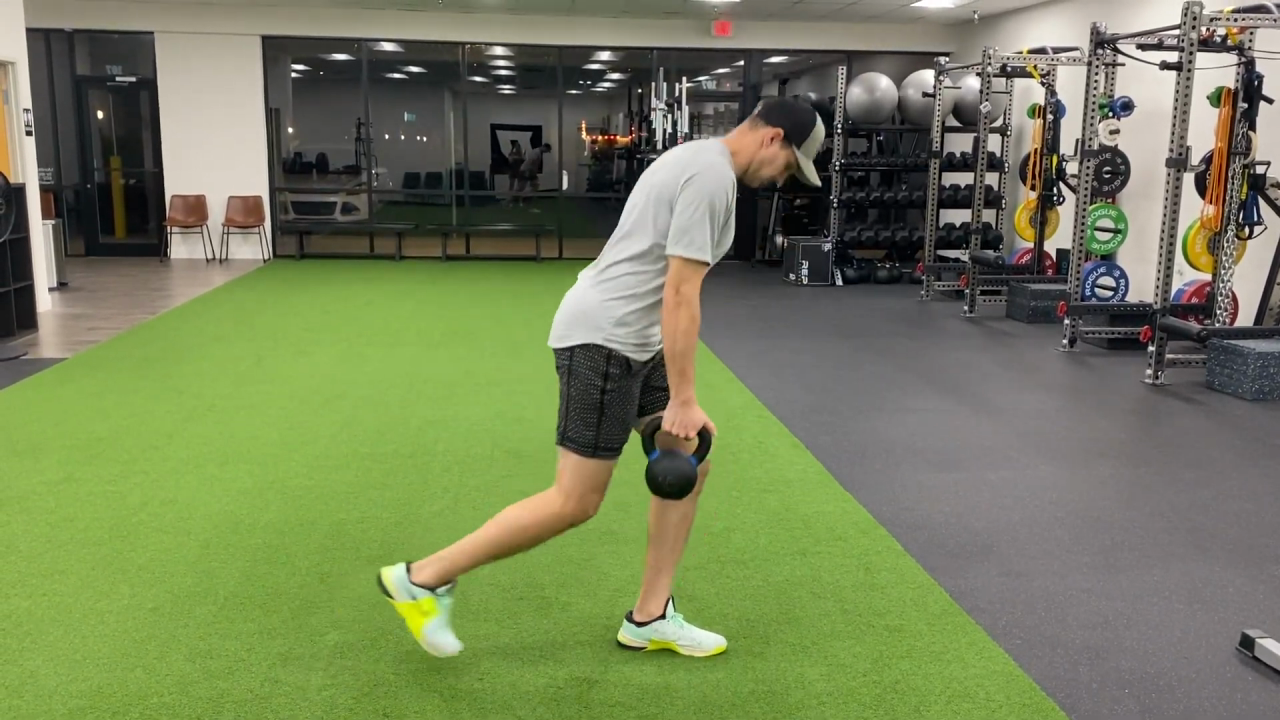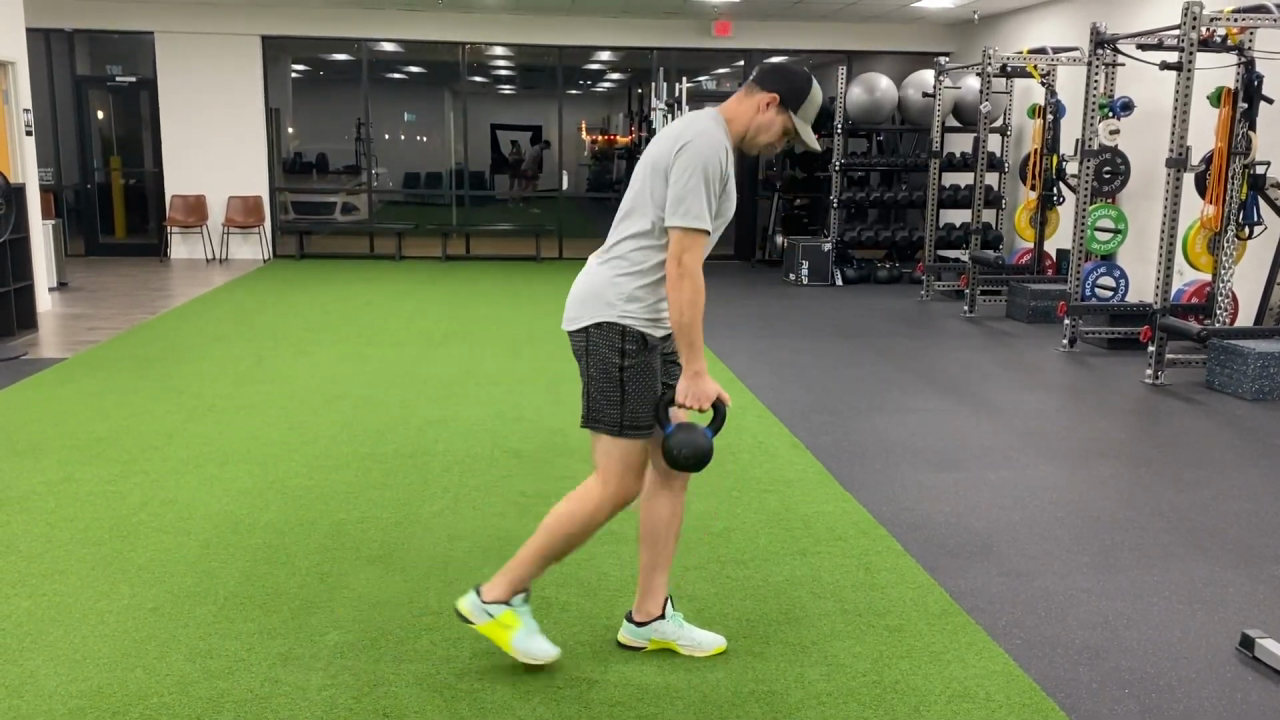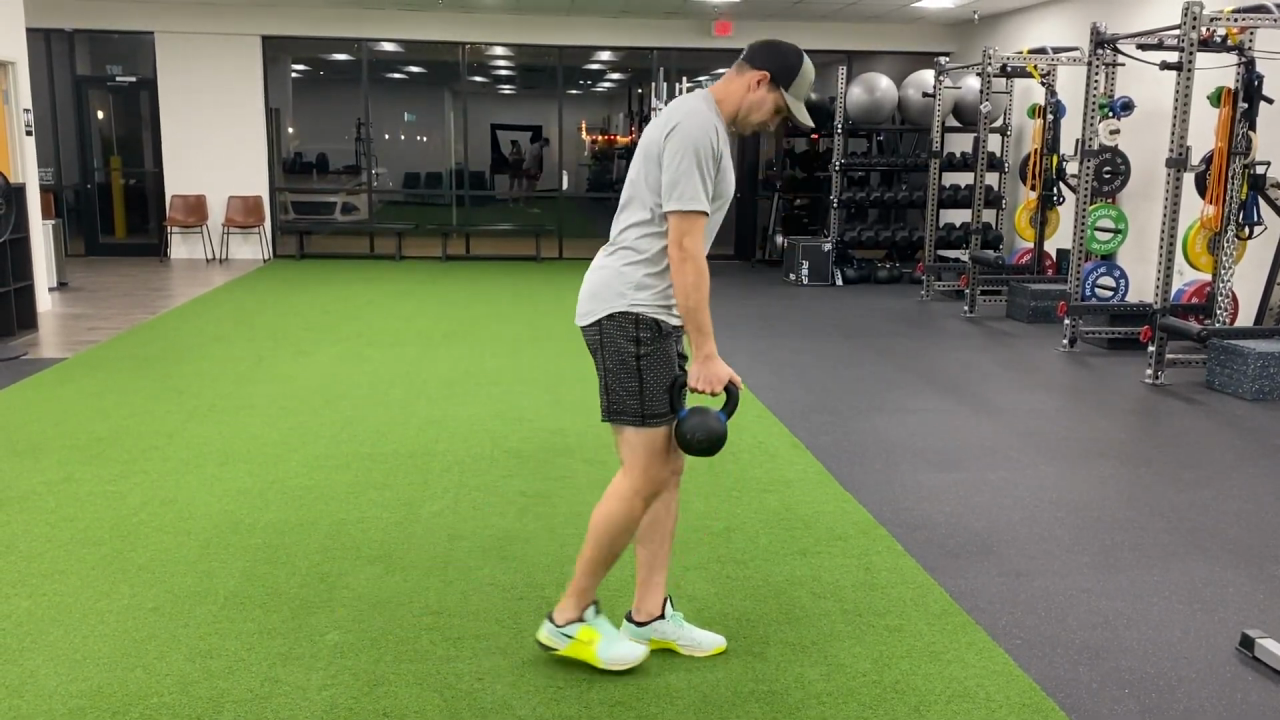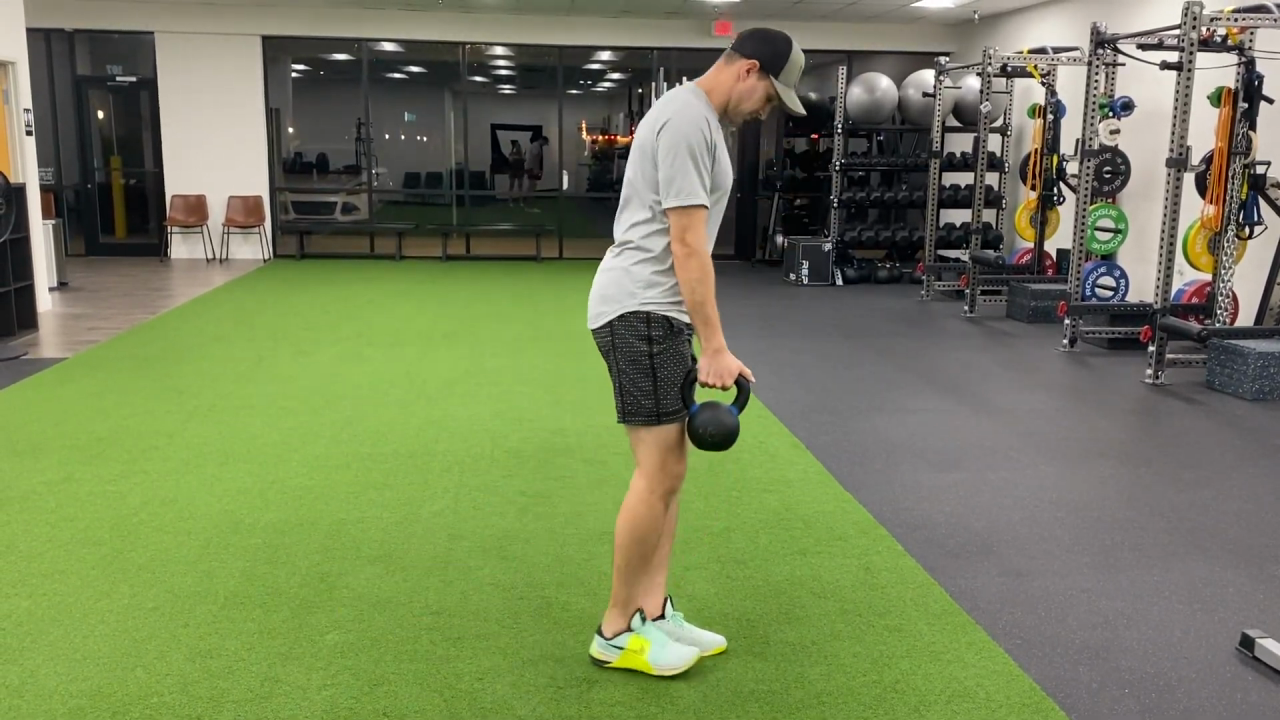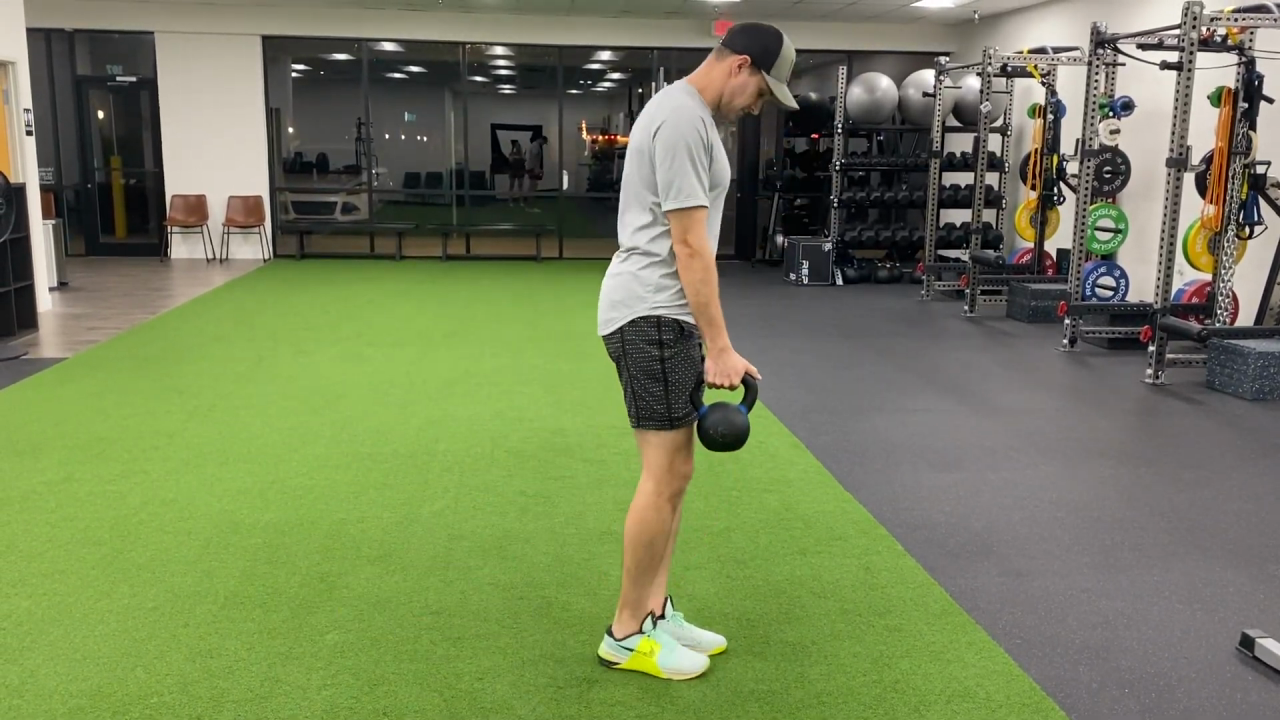
dt=0.1s
person 1, frame 1
left shoulder: (701, 160)
right shoulder: (712, 176)
right elbow: (681, 292)
right wrist: (682, 401)
left hip: (633, 335)
right hip: (603, 337)
left knee: (692, 461)
right knee: (573, 502)
left ankle: (649, 617)
right ankle: (422, 579)
person 1, frame 2
left shoulder: (698, 136)
right shoulder: (704, 150)
right elbow: (684, 266)
left wrist: (687, 361)
right wrist: (696, 372)
left hip: (639, 320)
right hip: (618, 320)
left knee: (670, 466)
right knee: (616, 484)
left ankle: (649, 617)
right ankle: (494, 596)
person 1, frame 3
left shoulder: (700, 122)
right shoulder: (697, 127)
right elbow: (685, 250)
left wrist: (698, 339)
right wrist: (706, 354)
left hip: (649, 308)
right hip: (630, 310)
left knee: (662, 469)
right knee: (646, 477)
left ankle: (648, 615)
right ankle: (568, 616)
person 1, frame 4
left shoulder: (686, 112)
right shoulder: (689, 120)
right elbow: (687, 243)
left wrist: (702, 340)
right wrist: (714, 348)
left hip: (649, 308)
right hip: (642, 311)
left knee: (667, 470)
right knee: (657, 474)
left ankle: (653, 614)
right ankle: (617, 631)
person 1, frame 5
left shoulder: (682, 110)
right shoulder: (683, 118)
right elbow: (689, 245)
left wrist: (709, 340)
right wrist: (720, 348)
left hip: (657, 310)
right hip: (653, 314)
left knee: (673, 471)
right knee: (666, 477)
left ankle: (652, 615)
right ankle: (625, 633)
